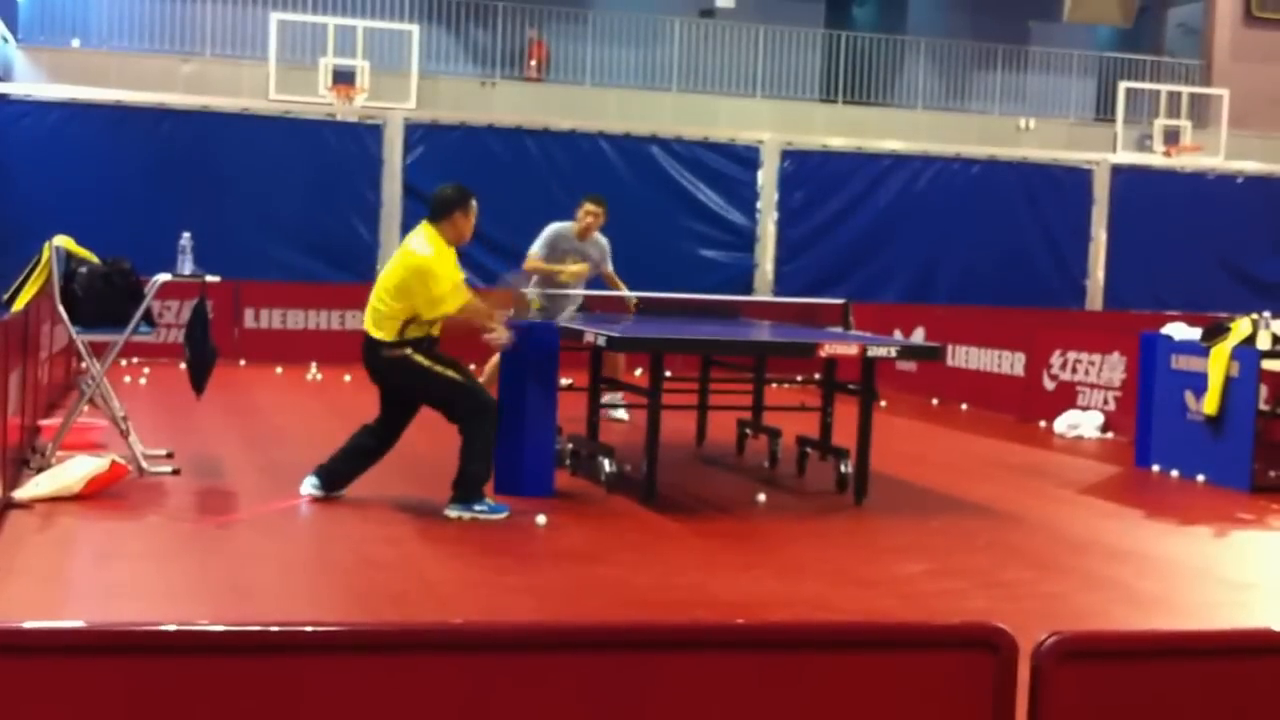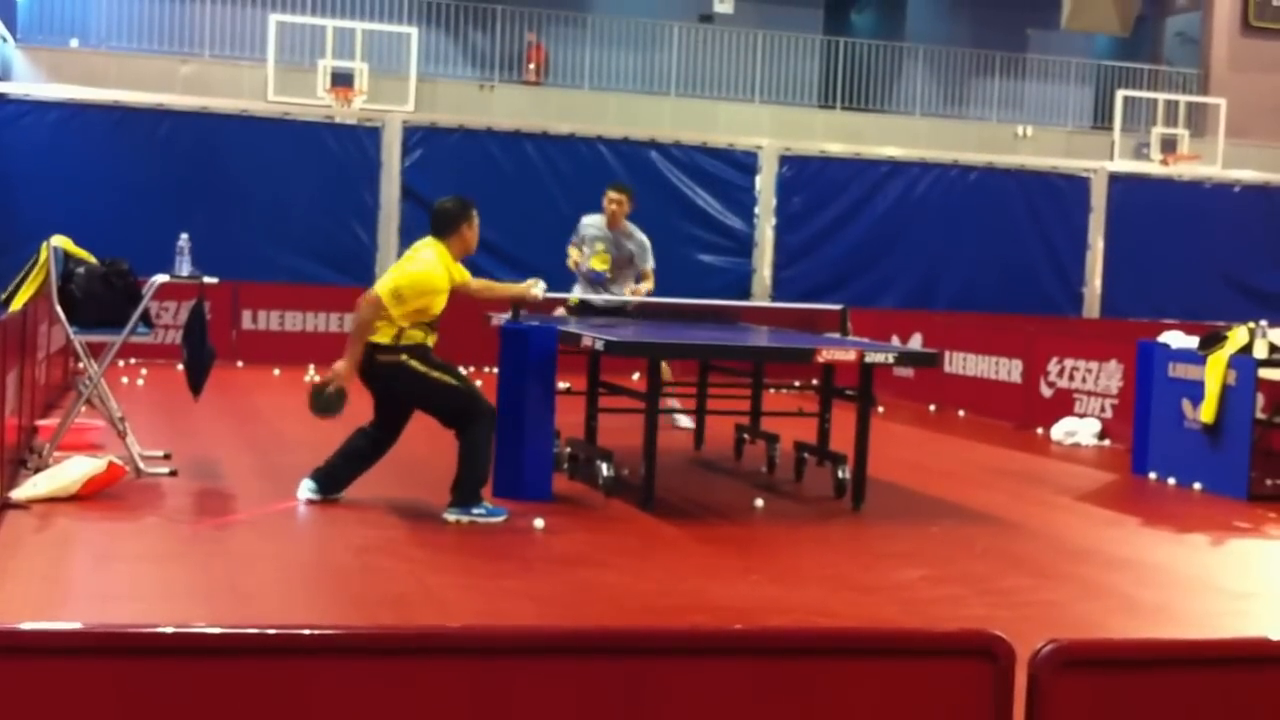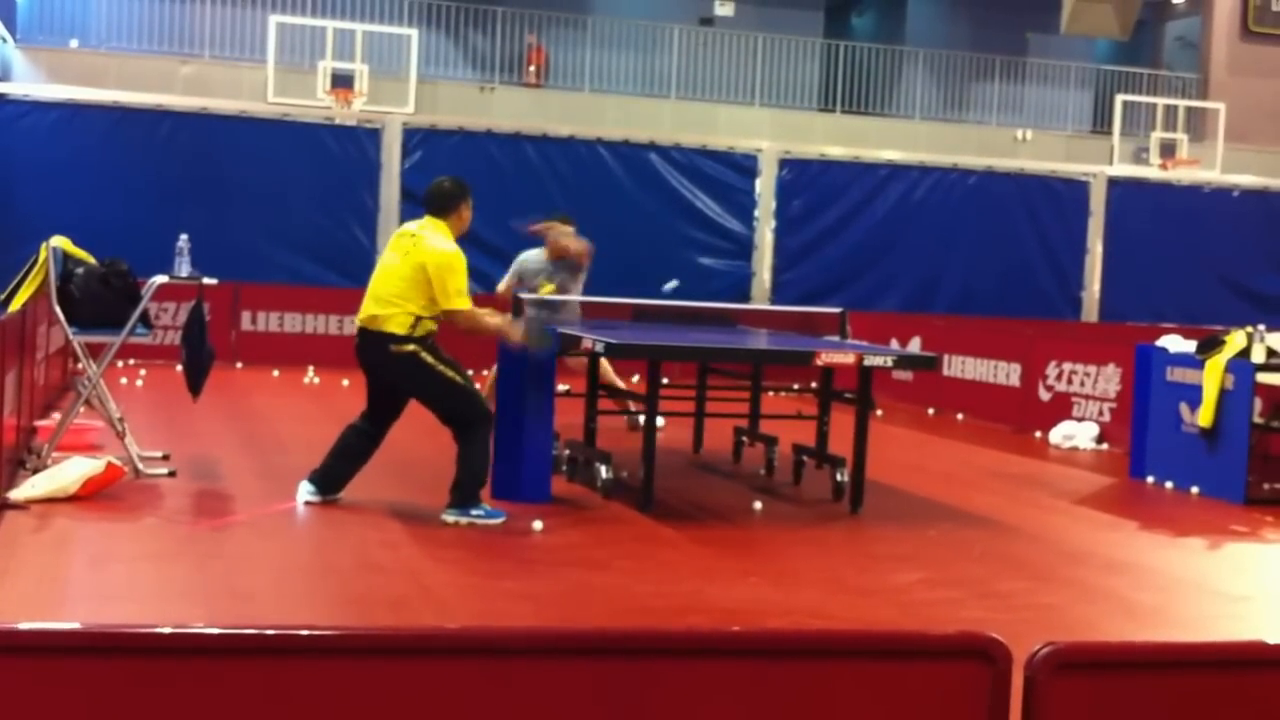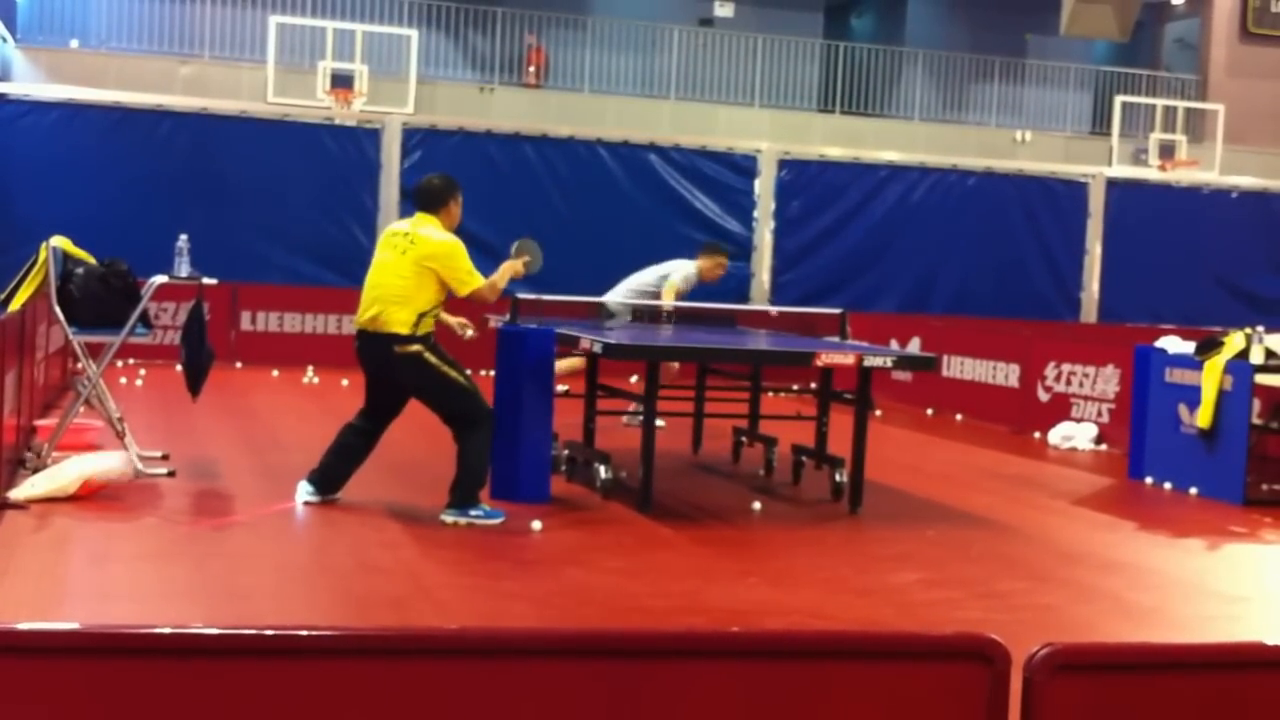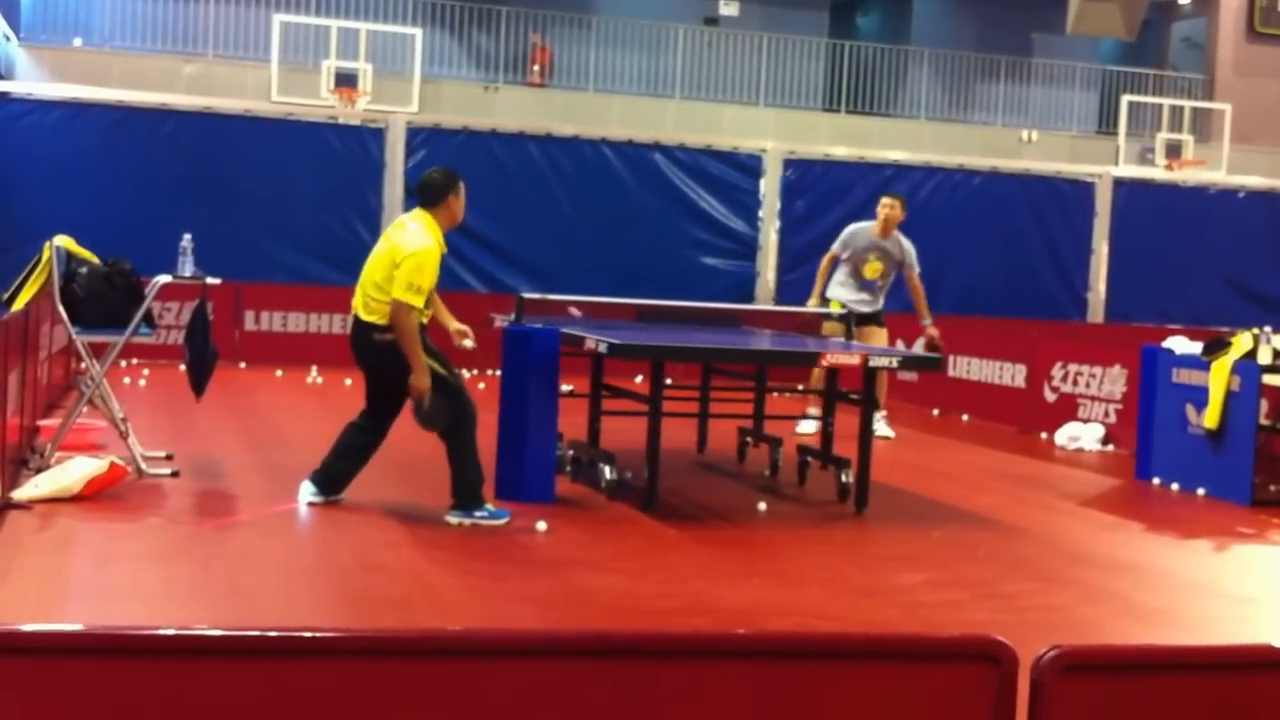
dt=1s
person 1, frame 1
left shoulder: (436, 245)
right shoulder: (427, 258)
left elbow: (458, 297)
right elbow: (457, 312)
left wrist: (491, 324)
right wrist: (492, 318)
left hip: (398, 346)
right hip: (397, 352)
left knee: (391, 422)
right knee: (480, 410)
left ankle: (323, 480)
right ankle: (467, 500)
person 1, frame 2
left shoulder: (435, 252)
right shoulder: (428, 273)
left elbow: (473, 286)
right elbow: (368, 304)
left wrist: (520, 291)
right wrist: (350, 361)
left hip: (381, 352)
right hip: (391, 356)
left knee: (386, 427)
right knee: (478, 415)
left ankle: (321, 484)
right ankle: (466, 503)
person 1, frame 3
left shoulder: (408, 232)
right shoulder: (445, 252)
right elbow: (463, 316)
left wrist: (479, 313)
right wrist: (504, 328)
left hip: (373, 340)
right hip: (403, 347)
left knee: (376, 418)
right knee: (475, 416)
left ankle: (320, 484)
right ankle: (465, 505)
person 1, frame 4
left shoulder: (395, 232)
right shoulder: (444, 244)
right elbow: (486, 294)
left wrist: (445, 318)
right wrist: (508, 268)
left hip: (372, 342)
right hip: (405, 348)
left knee: (373, 418)
right knee: (476, 417)
left ankle: (318, 485)
right ankle: (463, 505)
person 1, frame 5
left shoulder: (411, 223)
right shoulder: (422, 246)
right elbow: (403, 312)
left wrist: (449, 322)
right wrist: (419, 369)
left hip: (369, 332)
right hip: (388, 337)
left knee: (377, 415)
right knee: (458, 412)
left ankle: (322, 484)
right ankle: (468, 505)
person 2, frame 1
left shoulder: (601, 245)
right shoulder: (555, 231)
left elbow: (609, 275)
right elbow: (529, 265)
left wrist: (627, 294)
right wrist: (566, 269)
left hip: (573, 308)
right hip: (540, 305)
left ankle: (612, 400)
person 2, frame 2
left shoulder: (638, 241)
right shoulder: (587, 223)
left elbow: (649, 280)
right elbow: (573, 247)
left wrist: (641, 289)
right wrist: (573, 256)
left hip: (619, 306)
right hip: (583, 299)
left ankle: (671, 407)
person 2, frame 3
left shoulder: (578, 260)
right shoulder: (526, 260)
left elbow: (582, 250)
right elbow: (502, 292)
left wrist: (563, 237)
left knee: (607, 378)
left ankle: (634, 414)
person 2, frame 4
left shoulder: (689, 273)
right shoulder: (688, 271)
right elbow: (668, 293)
right hip: (618, 310)
left knee: (670, 366)
right knee: (585, 361)
left ankle: (637, 411)
person 2, frame 5
left shoulder: (904, 248)
right shoulder: (855, 231)
left elbow: (915, 286)
right elbow: (829, 259)
left wrist: (927, 324)
right wrist: (816, 295)
left hip: (872, 308)
right hip: (840, 301)
left ankle: (878, 418)
right ankle: (812, 414)
